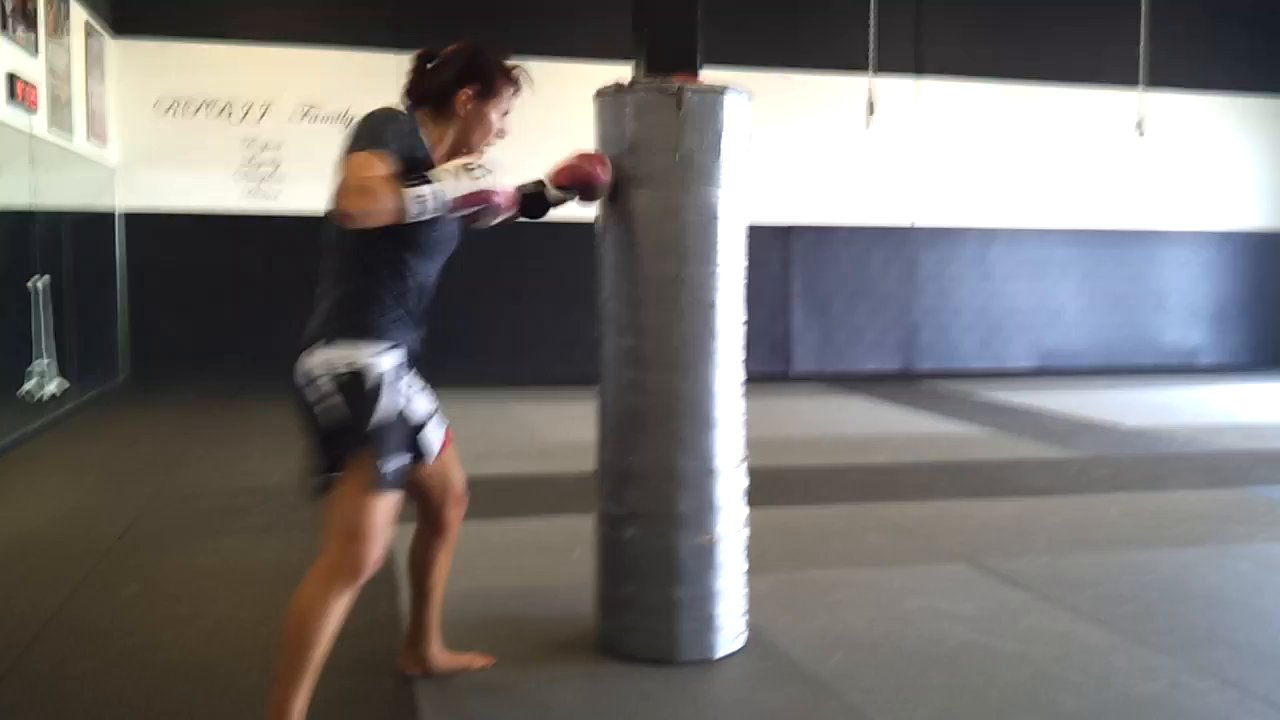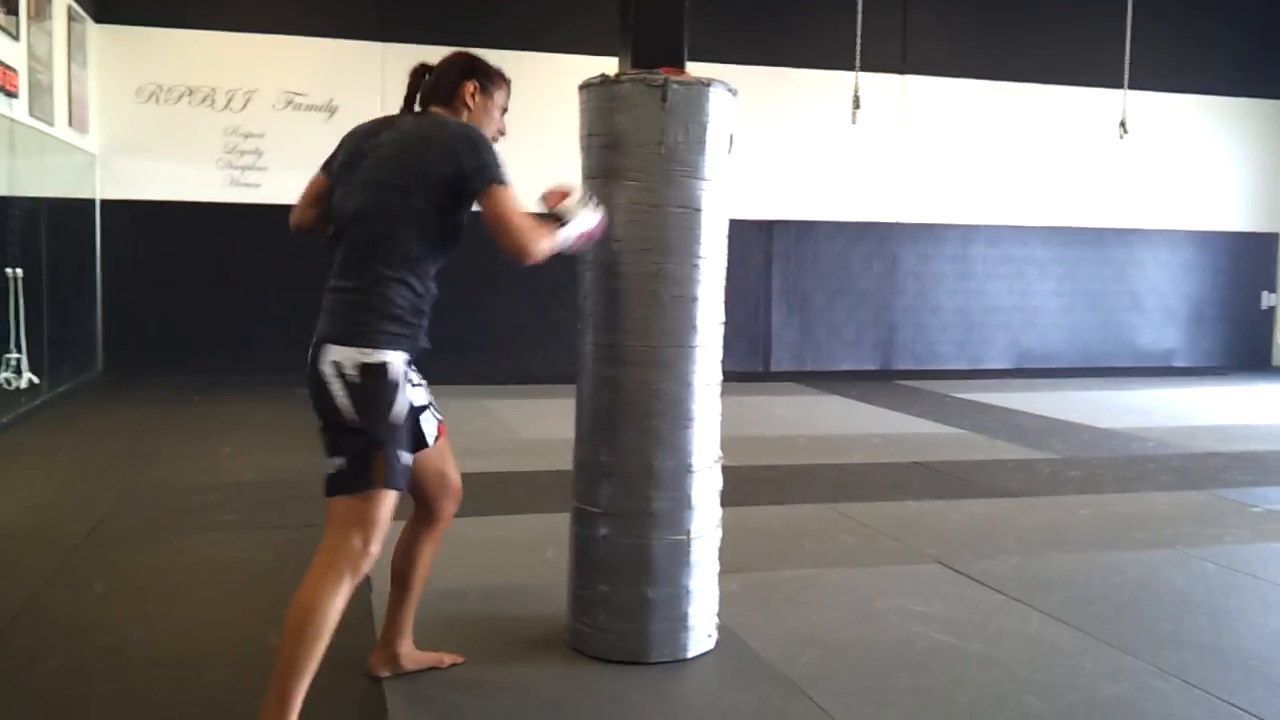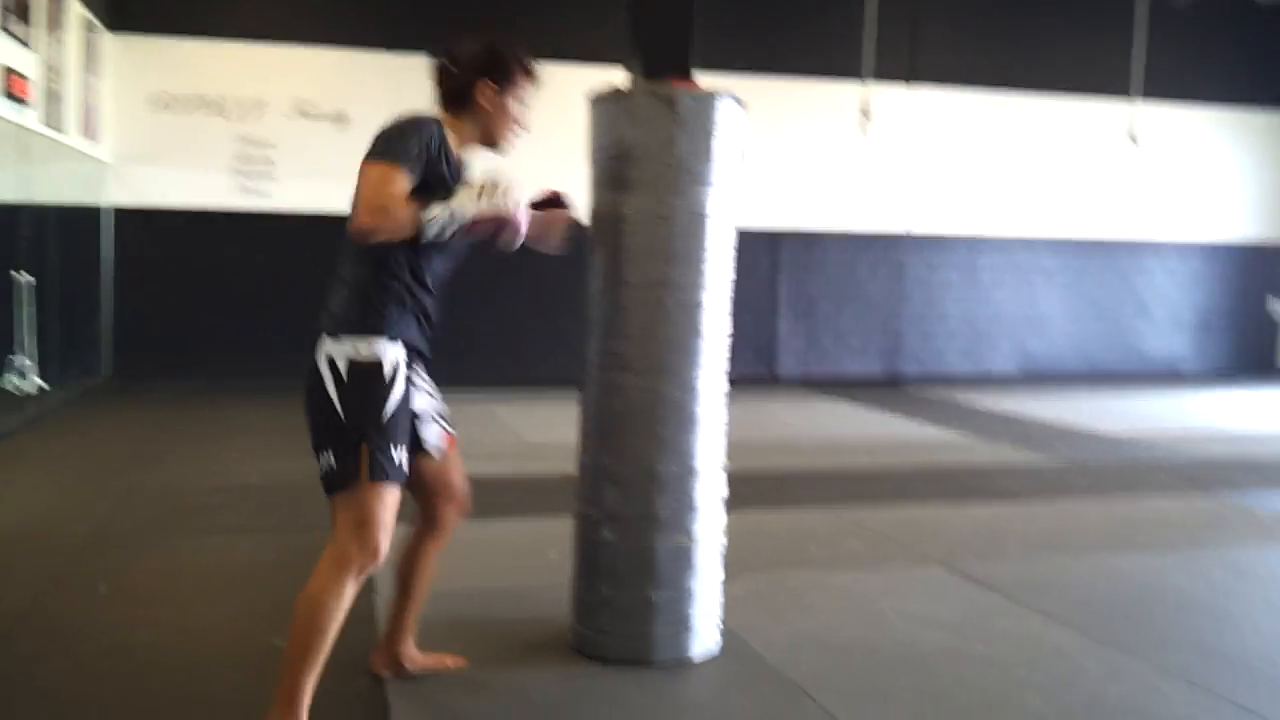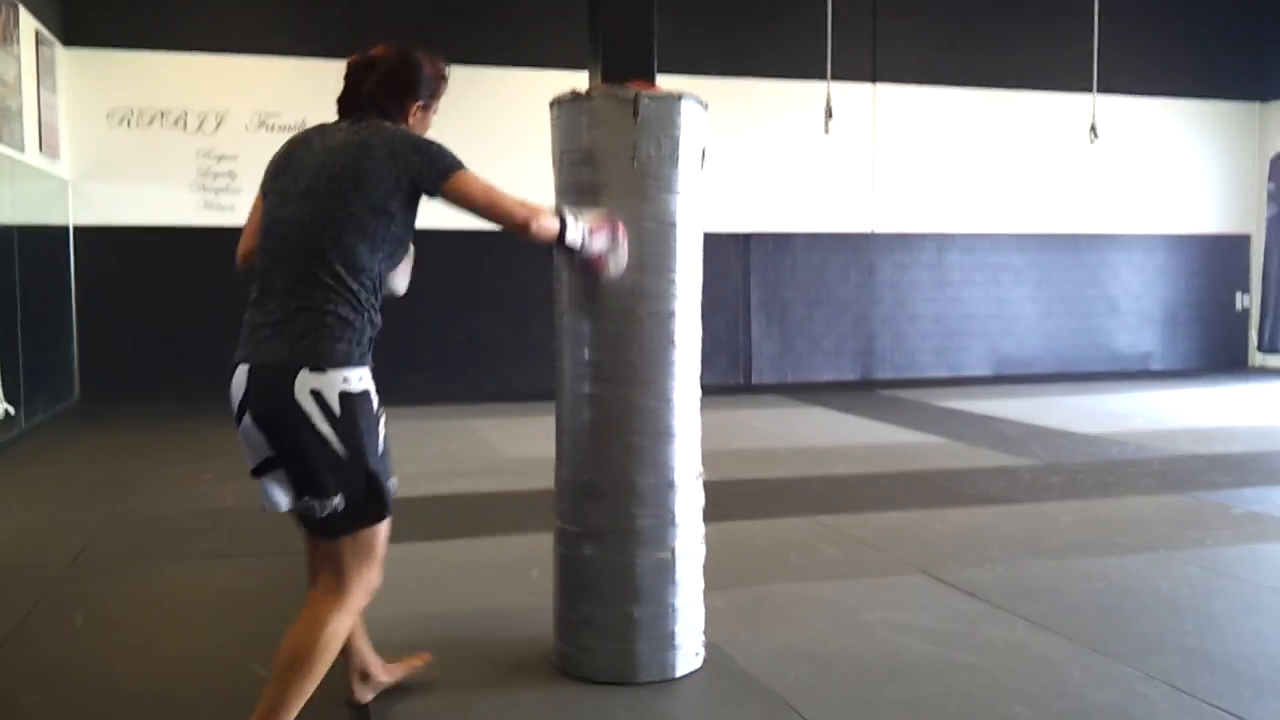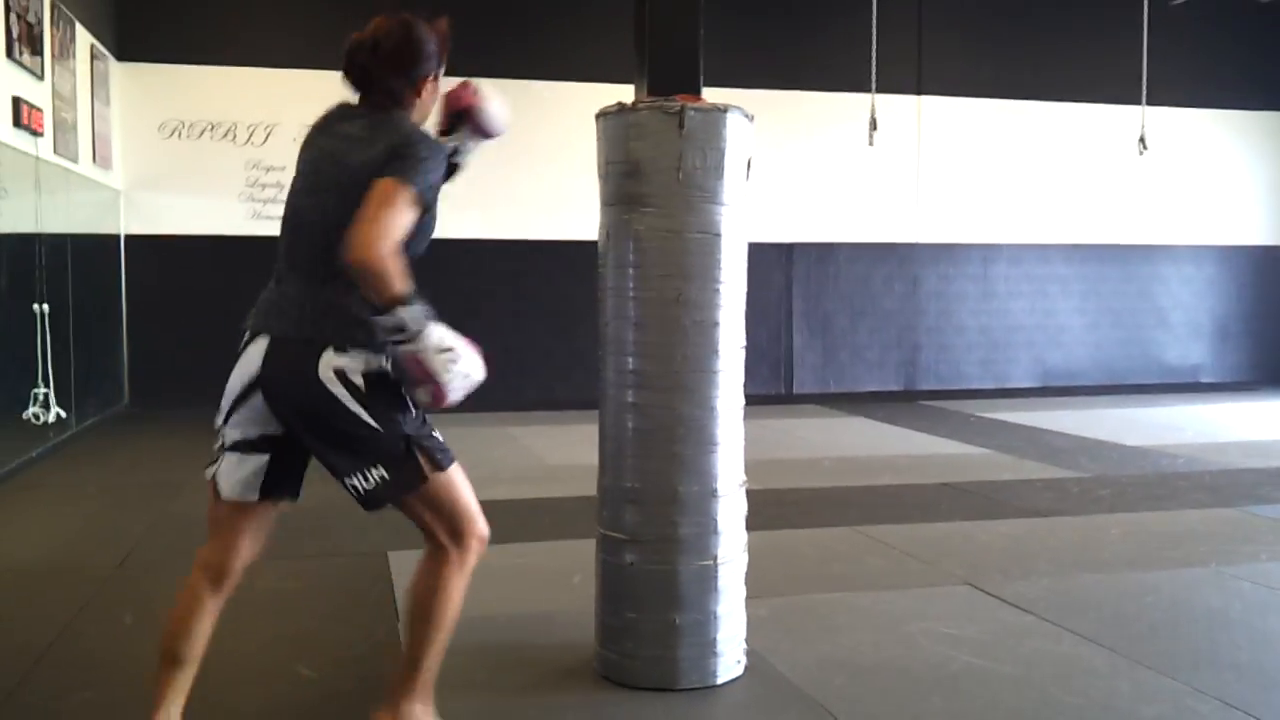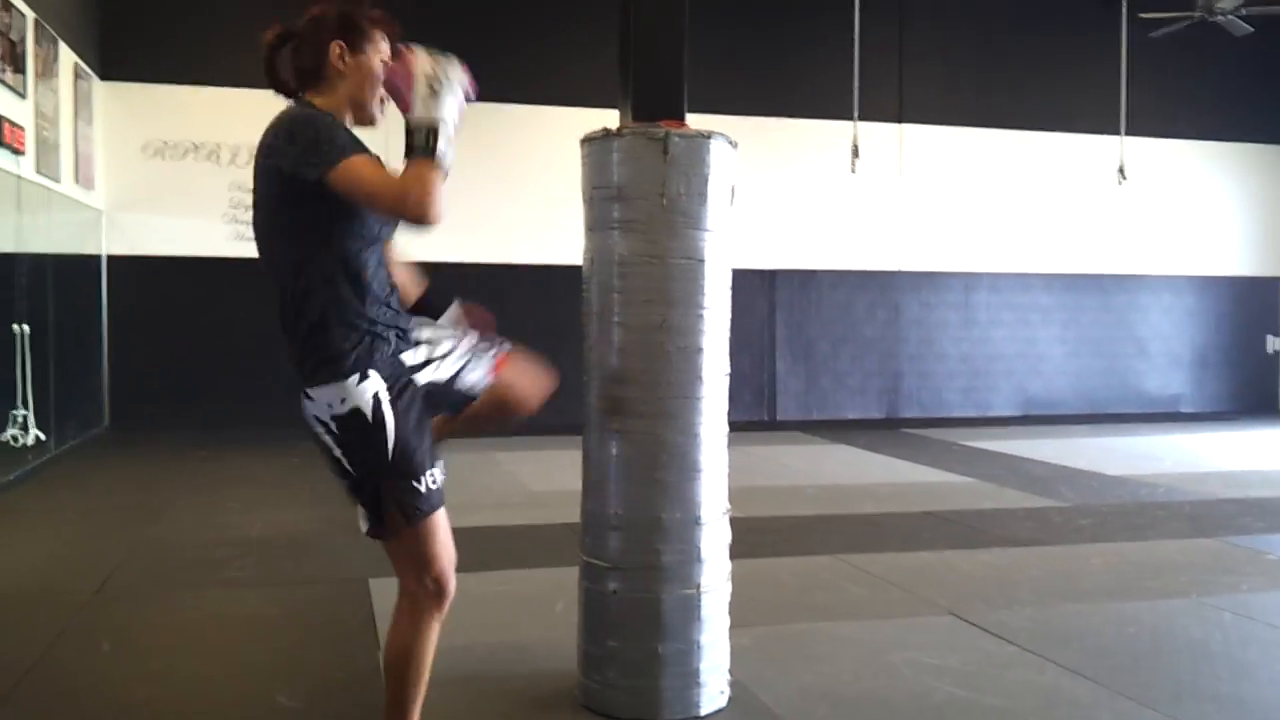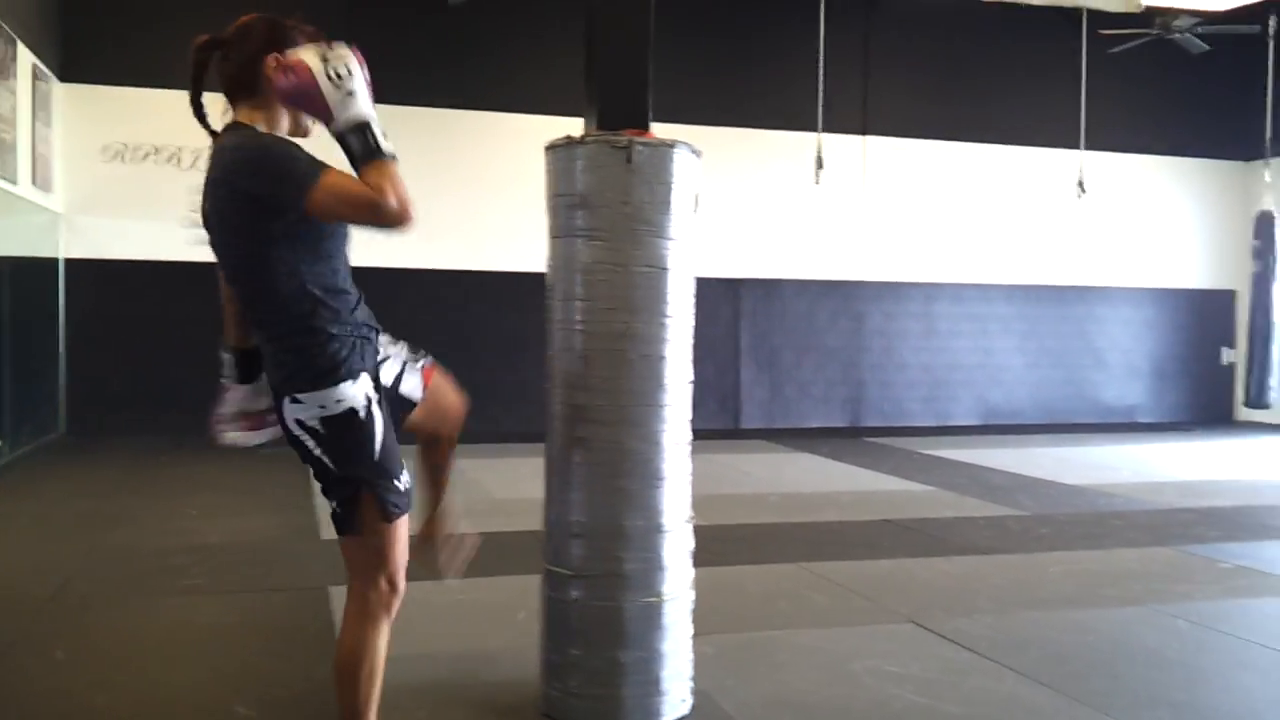
dt=0.3s
person 1, frame 1
left shoulder: (441, 152)
right shoulder: (384, 129)
left elbow: (497, 203)
right elbow: (356, 210)
left wrist: (546, 190)
right wrist: (449, 191)
left hip: (388, 365)
right hip: (351, 363)
left knee: (446, 499)
right knee: (355, 551)
left ankle: (425, 648)
person 1, frame 2
left shoulder: (366, 137)
right shoulder: (465, 143)
left elbow: (304, 219)
right elbow: (526, 247)
right wrist: (572, 221)
left hip: (367, 352)
right hip: (370, 354)
left knee: (440, 496)
right knee: (351, 550)
left ankle: (394, 647)
person 1, frame 3
left shoulder: (450, 158)
right shoulder: (416, 135)
right elbow: (370, 222)
left wrist: (524, 219)
right wrist: (467, 211)
left hip: (397, 354)
right hip: (360, 351)
left knee: (448, 498)
right knee: (362, 546)
left ankle: (398, 647)
person 1, frame 4
left shoulder: (295, 149)
right shoulder: (405, 151)
left elbow: (249, 256)
right elbow: (523, 218)
right wrist: (582, 234)
left hip: (253, 376)
right hip: (323, 378)
left knee: (333, 536)
right knee: (352, 578)
person 1, frame 5
left shoulder: (335, 126)
right shoulder: (412, 147)
right elbow: (372, 252)
left wrist: (454, 141)
right wrist: (424, 336)
left hip: (268, 358)
right hip: (339, 370)
left knee: (224, 559)
right knee: (462, 534)
person 1, frame 6
left shoulder: (324, 140)
right shoulder: (303, 135)
right elbow: (421, 206)
left wrist: (442, 309)
right wrist: (432, 118)
left hip: (396, 342)
right hip: (355, 384)
left knee: (526, 386)
right knee: (433, 580)
person 1, frame 7
left shoulder: (242, 164)
right shoulder: (267, 163)
left elbow: (238, 286)
right elbow: (393, 208)
right wrist: (351, 115)
left hip: (352, 352)
right hip: (331, 391)
left knee: (447, 408)
right knee: (380, 580)
left ankle: (439, 526)
